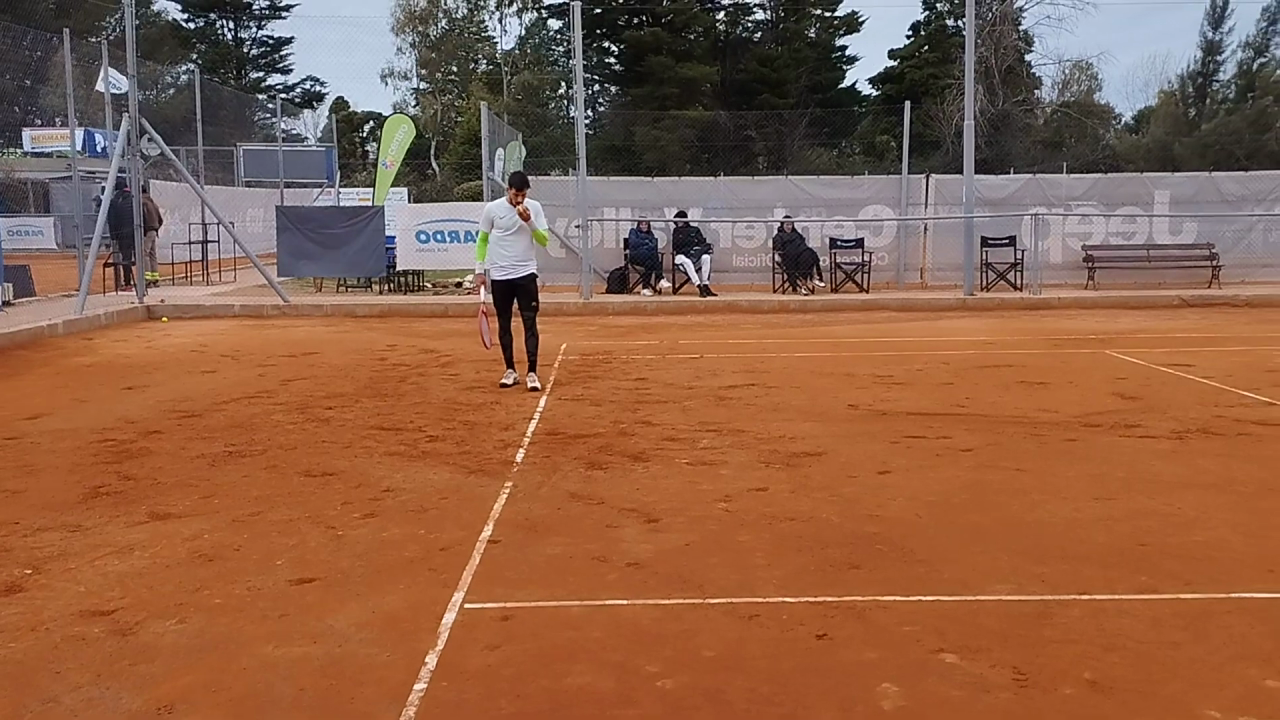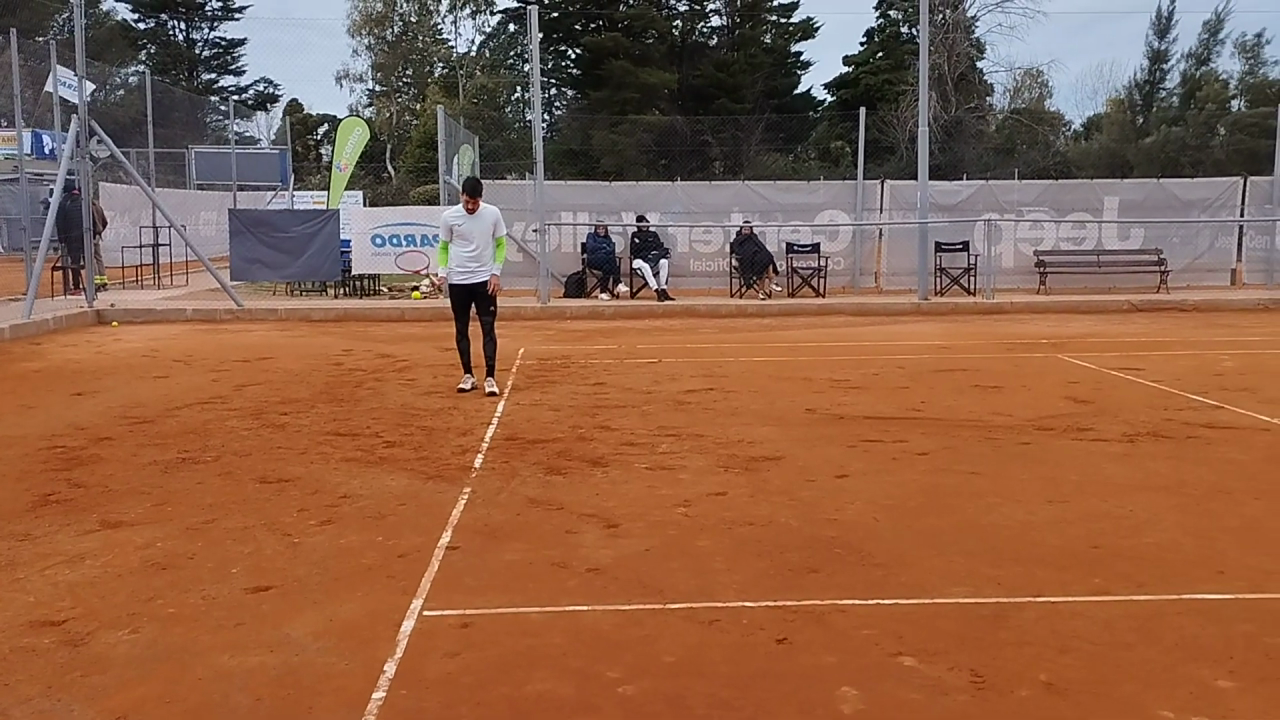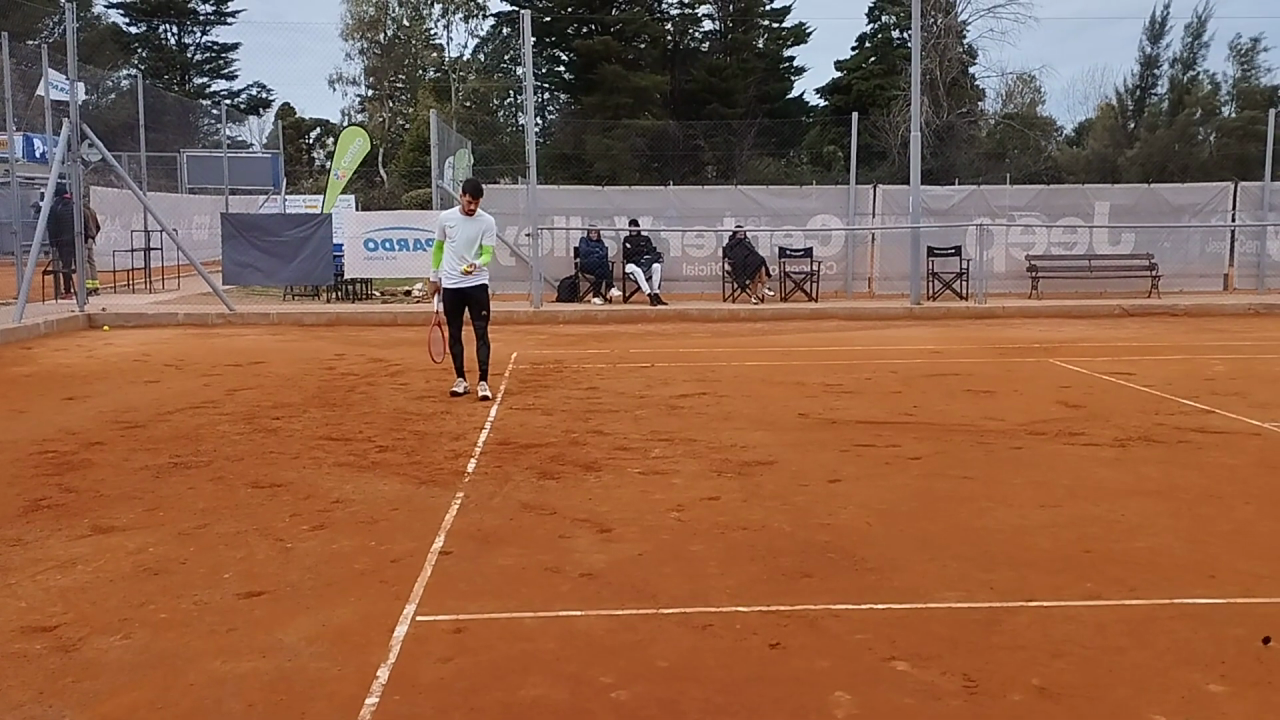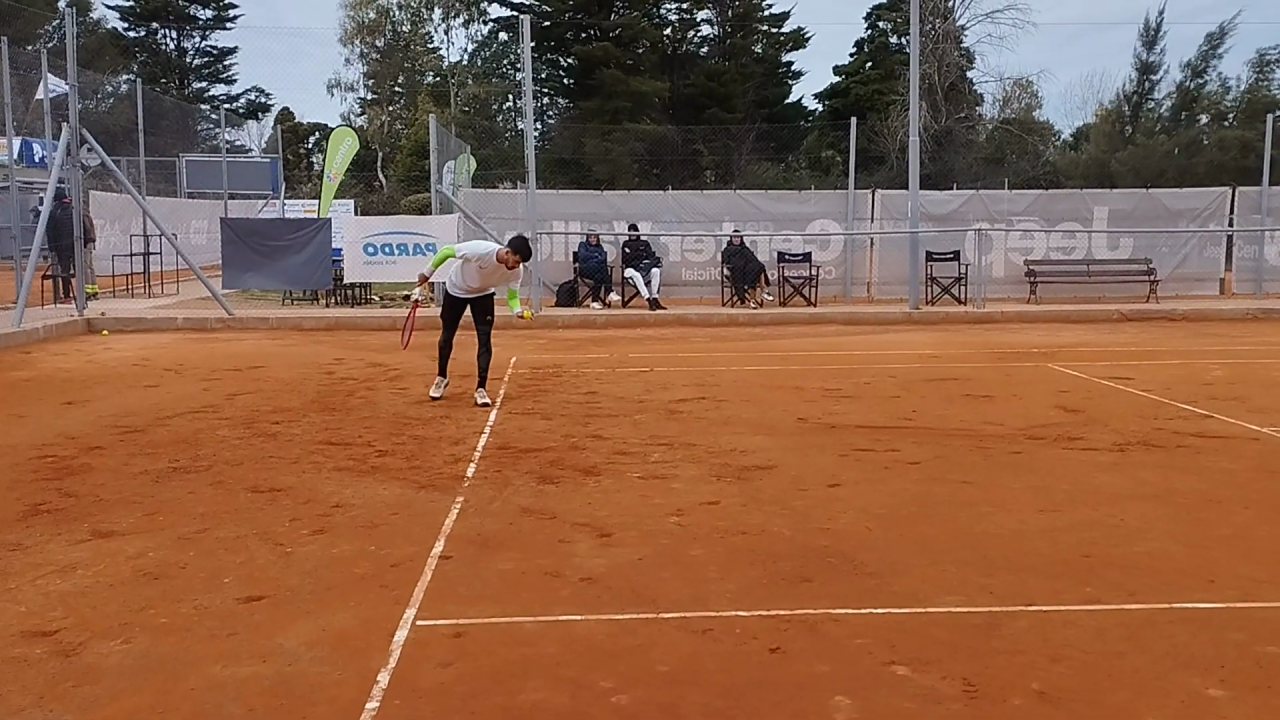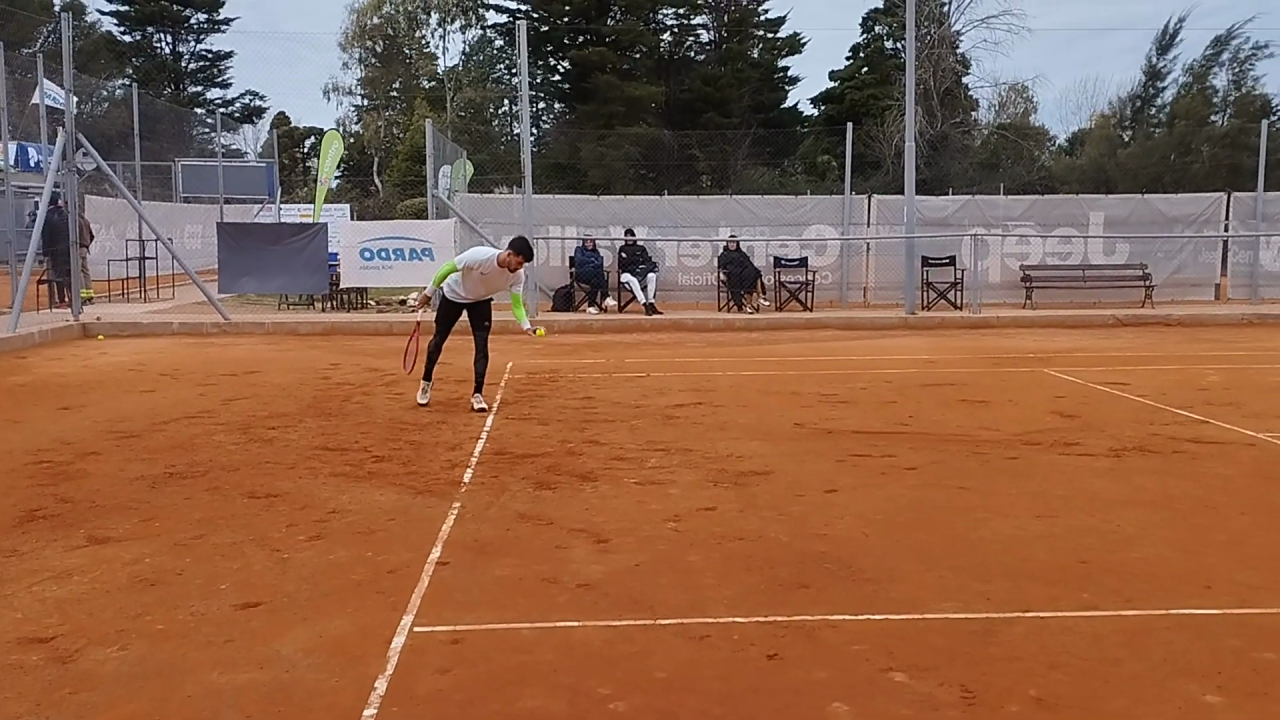
dt=1s
person 1, frame 1
left shoulder: (534, 207)
right shoulder: (492, 208)
left elbow: (544, 240)
right elbow: (482, 240)
left wrist: (529, 222)
right wrist: (479, 270)
left hip: (526, 274)
right hip: (499, 275)
left knee: (530, 322)
right knee: (504, 324)
left ankle: (532, 372)
right ankle: (510, 370)
person 1, frame 2
left shoulder: (493, 213)
right shoulder: (449, 216)
left elbow: (501, 245)
right elbow: (443, 248)
left wrist: (496, 273)
right wrist: (442, 272)
left hip: (485, 280)
right hip: (458, 281)
left knee: (488, 328)
right knee: (461, 329)
left ankle: (490, 377)
right ankle: (468, 375)
person 1, frame 3
left shoulder: (487, 221)
right shoulder: (446, 218)
left elbow: (487, 255)
right elbow: (438, 248)
left wrist: (475, 265)
right wrist: (434, 277)
left hip: (477, 284)
right hip: (451, 285)
left knee: (481, 332)
right knee: (454, 333)
left ankle: (483, 381)
right ankle: (461, 379)
person 1, frame 4
left shoulder: (516, 271)
right shoulder: (479, 249)
left elbow: (512, 297)
right elbow: (446, 251)
left wrist: (518, 312)
right wrist: (427, 274)
left hip: (483, 294)
right hip: (456, 290)
left knee: (485, 338)
right knee: (447, 335)
left ankle: (481, 389)
right ankle: (441, 378)
person 1, frame 5
left shoulder: (517, 275)
right shoulder: (479, 256)
left elbow: (517, 305)
right elbow: (447, 267)
left wrist: (526, 326)
right wrist: (428, 293)
left hip: (480, 301)
right hip: (453, 295)
left knee: (482, 344)
right knee: (439, 339)
left ankle: (477, 394)
right ankle: (426, 382)
